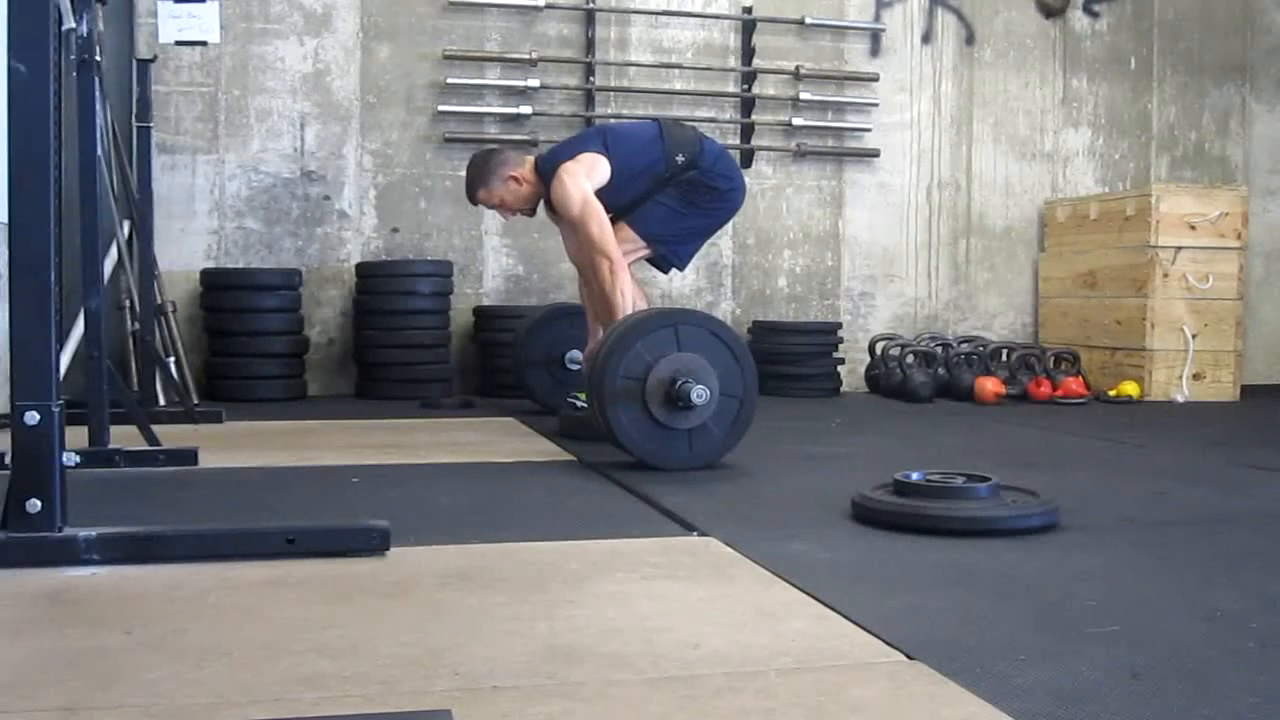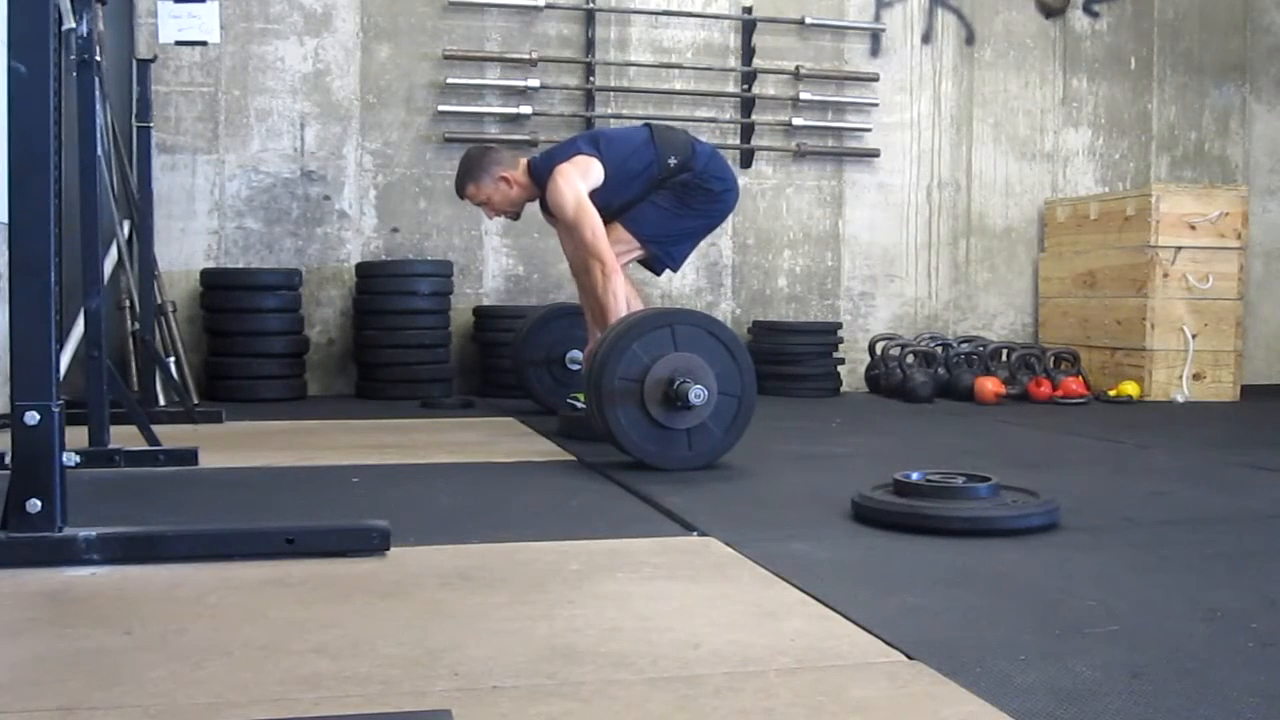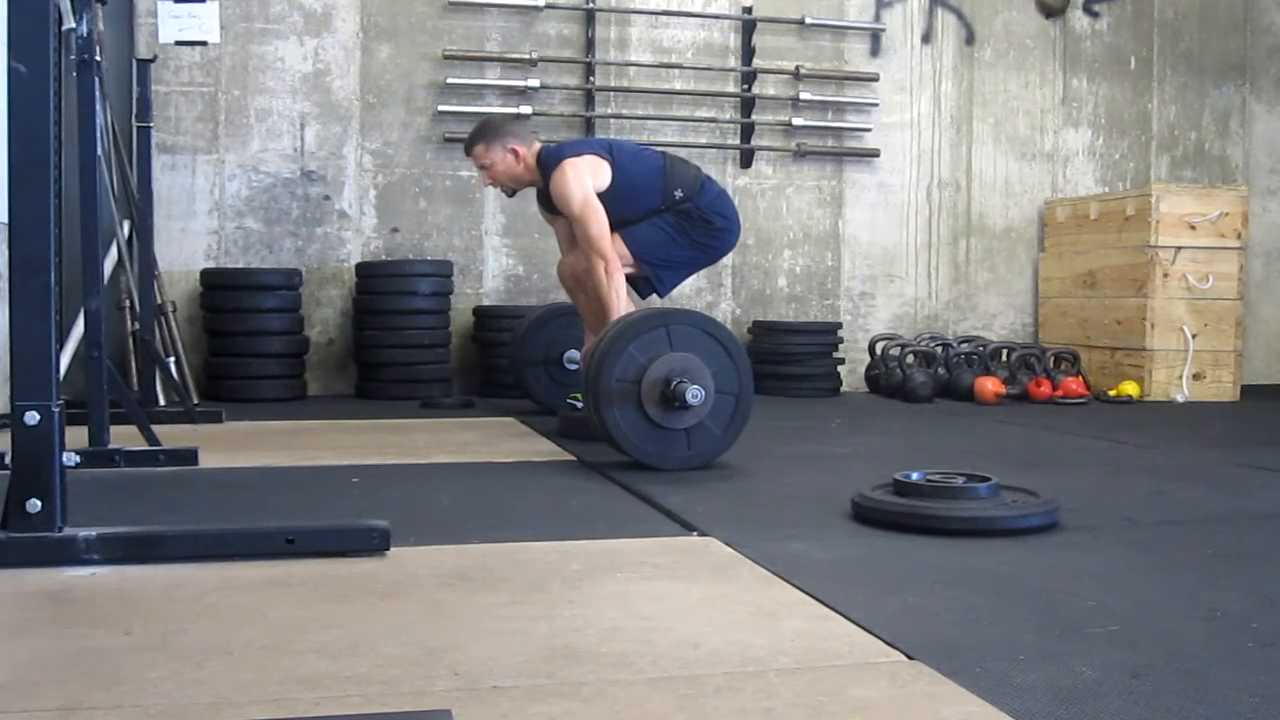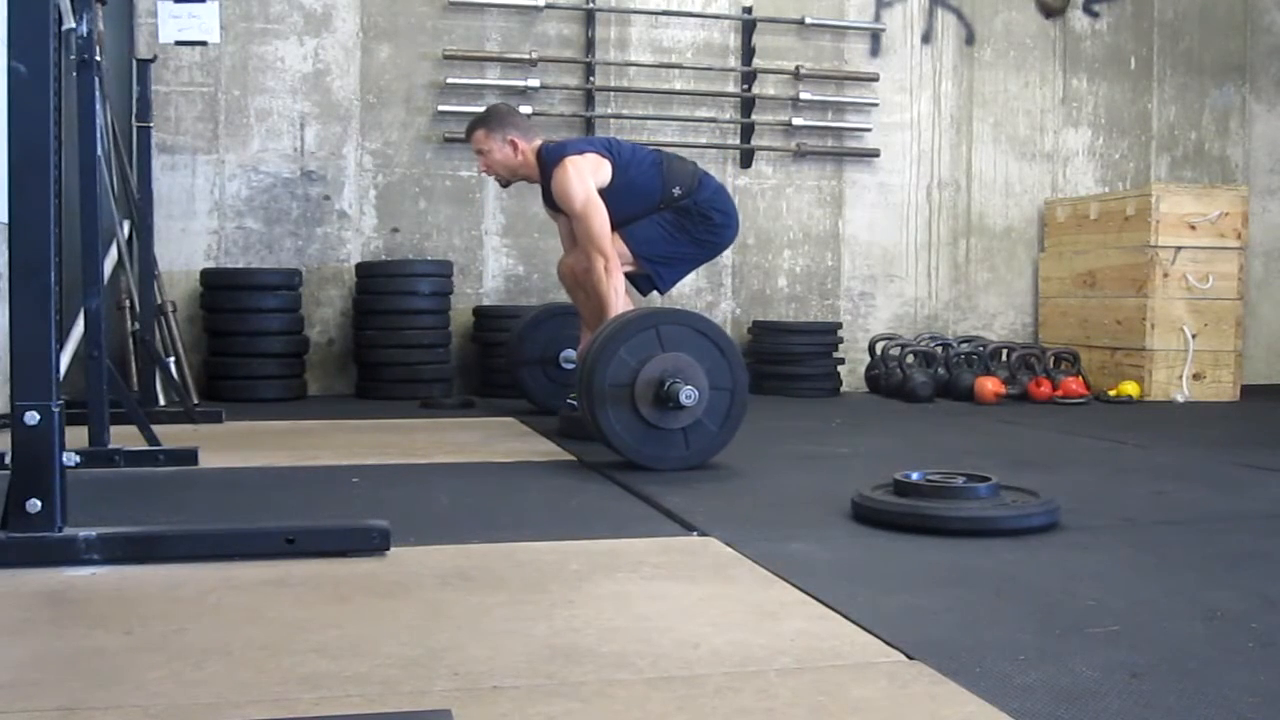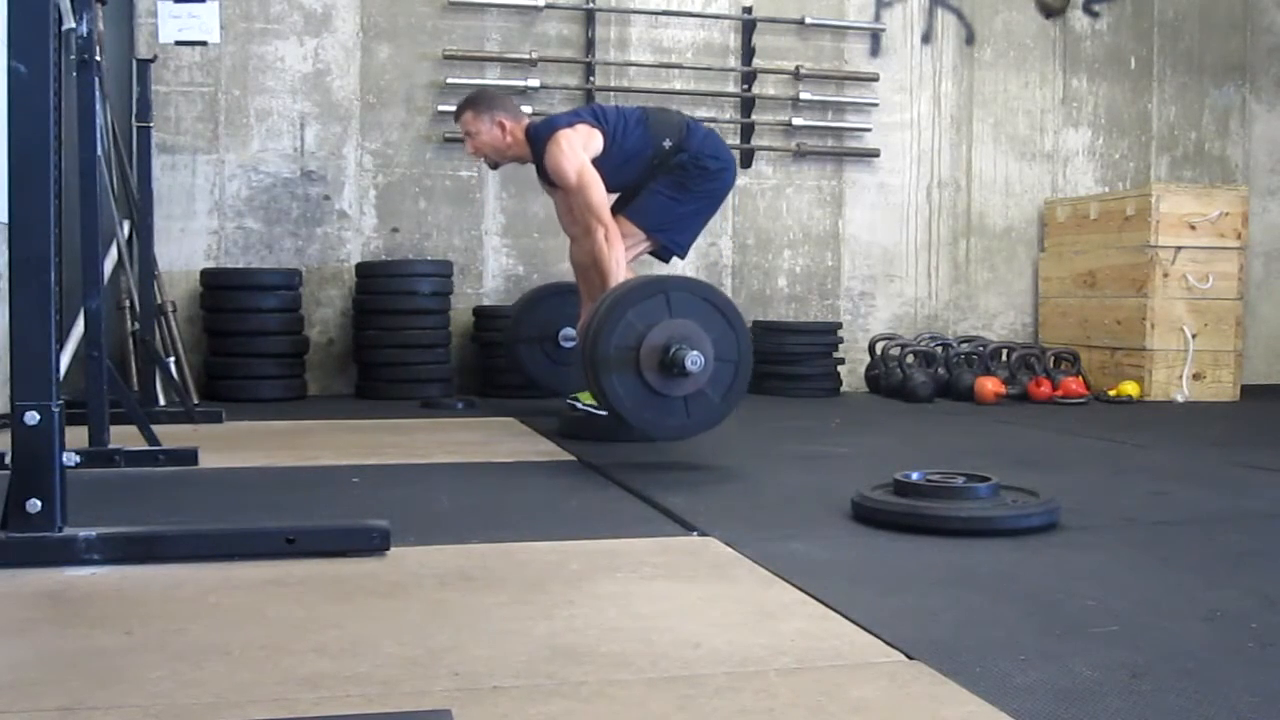
dt=1s
person 1, frame 1
left shoulder: (566, 182)
right shoulder: (555, 188)
left elbow: (610, 263)
right elbow: (586, 267)
right wrist: (596, 343)
left hip: (710, 178)
right hip: (690, 178)
left knee: (612, 258)
right knee: (595, 263)
person 1, frame 2
left shoulder: (561, 183)
right shoulder: (552, 191)
left elbow: (605, 267)
right elbow: (589, 267)
right wrist: (595, 342)
left hip: (705, 181)
right hip: (689, 180)
left knee: (601, 262)
right knee: (590, 264)
person 1, frame 3
left shoulder: (567, 174)
right shoulder: (549, 189)
left elbow: (606, 263)
right elbow: (579, 264)
right wrist: (593, 341)
left hip: (706, 217)
right hip: (689, 215)
left knee: (592, 267)
right knee: (574, 271)
person 1, frame 4
left shoulder: (568, 172)
right shoulder: (553, 180)
left elbow: (604, 262)
right elbow: (582, 260)
right wrist: (588, 341)
left hip: (705, 211)
right hip: (689, 209)
left knee: (592, 266)
right knee: (574, 270)
person 1, frame 5
left shoulder: (559, 147)
right shoulder: (546, 158)
left elbow: (604, 233)
right elbow: (582, 239)
right wrist: (587, 316)
left hip: (701, 163)
right hip: (674, 166)
left knee: (614, 258)
right knee: (596, 261)
